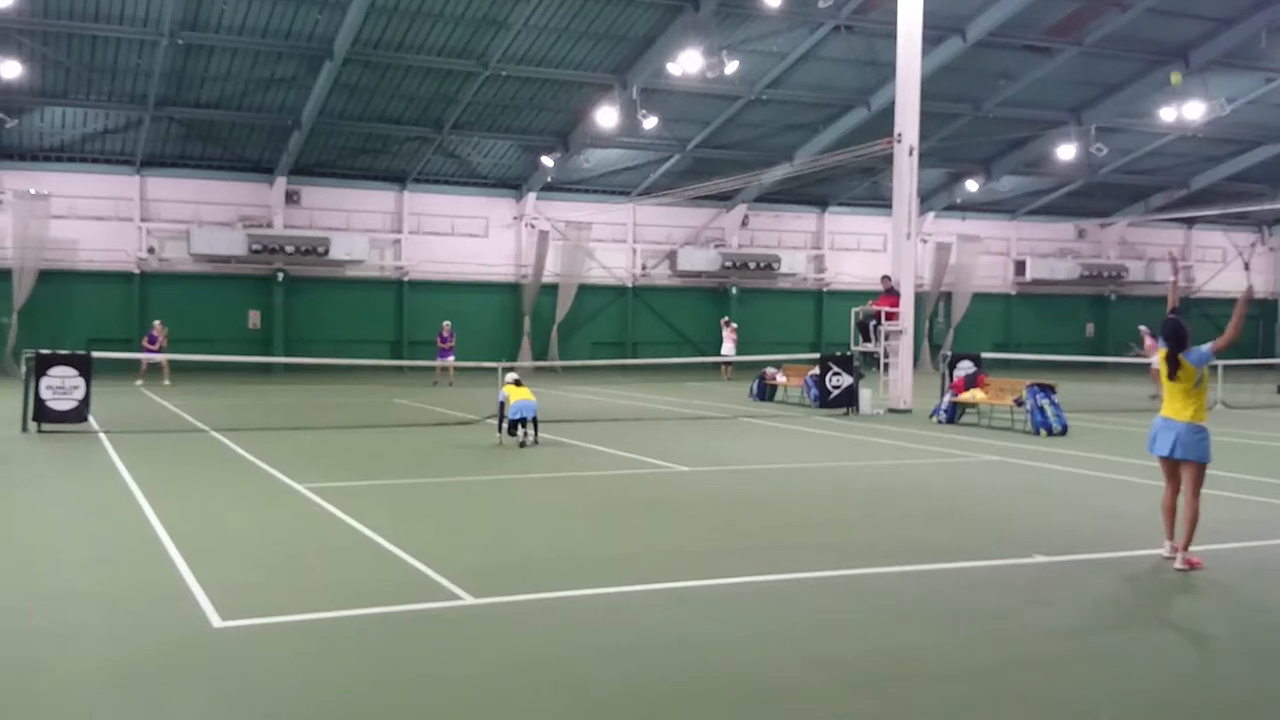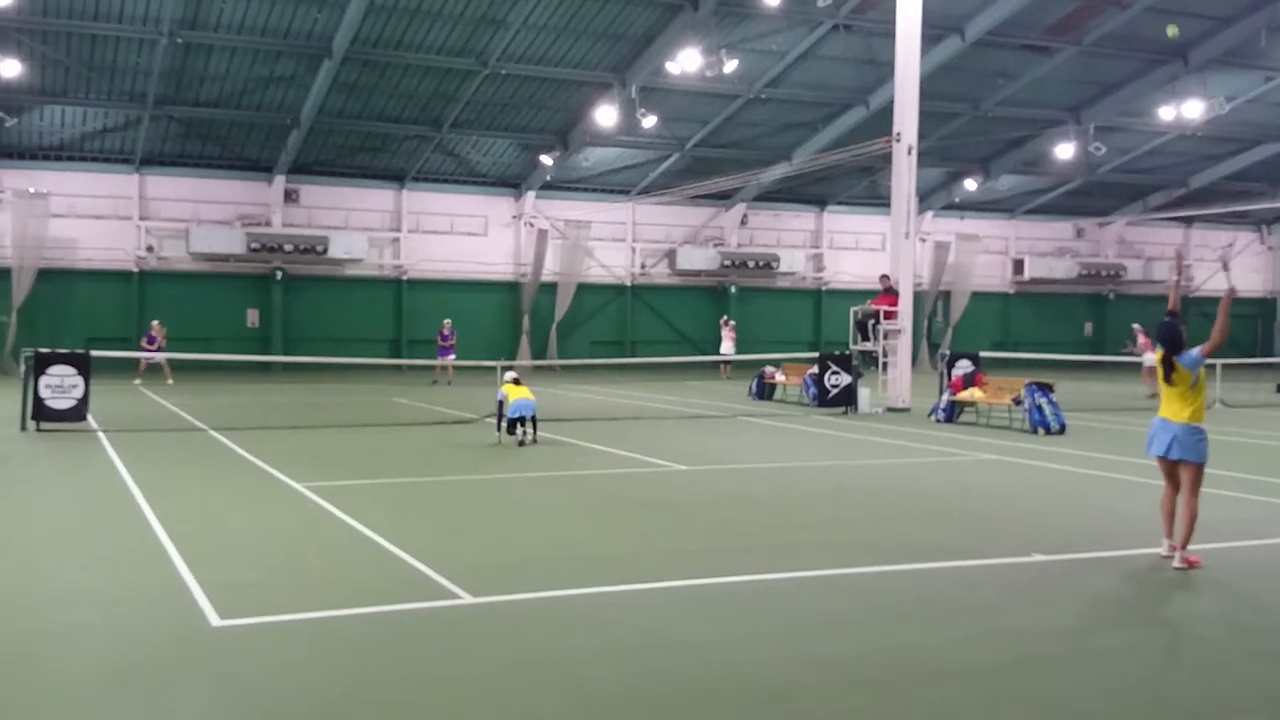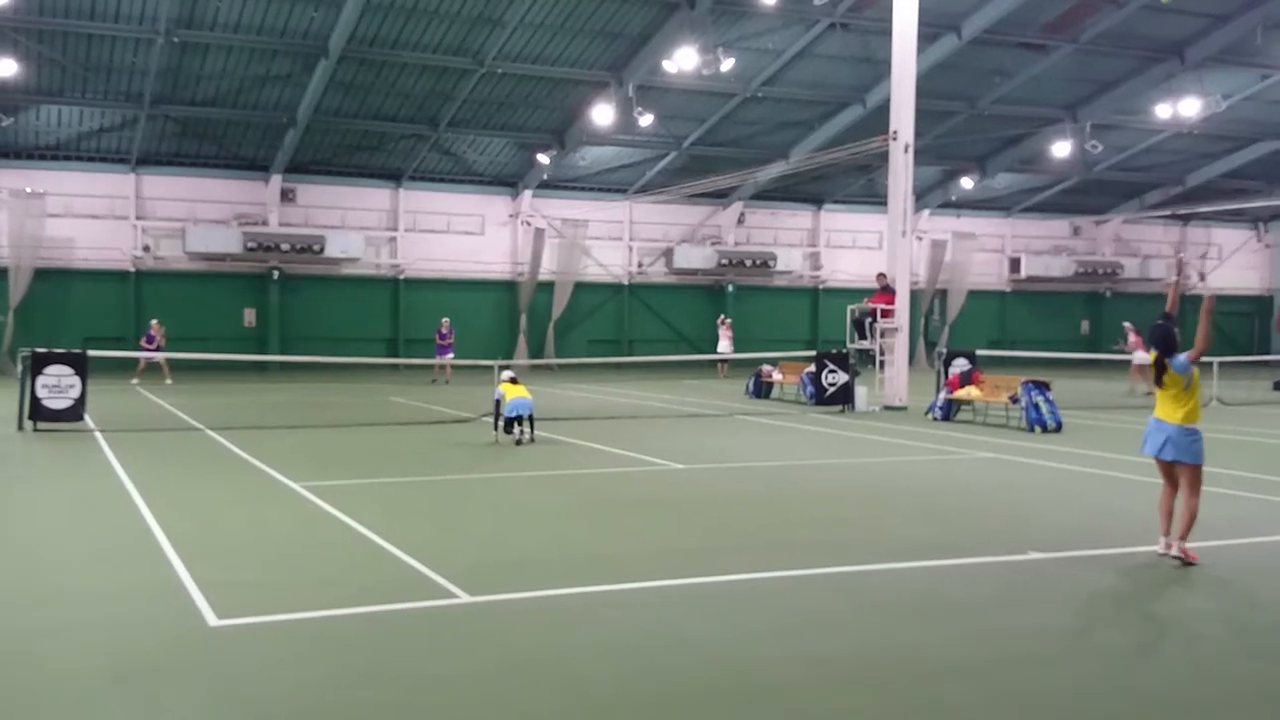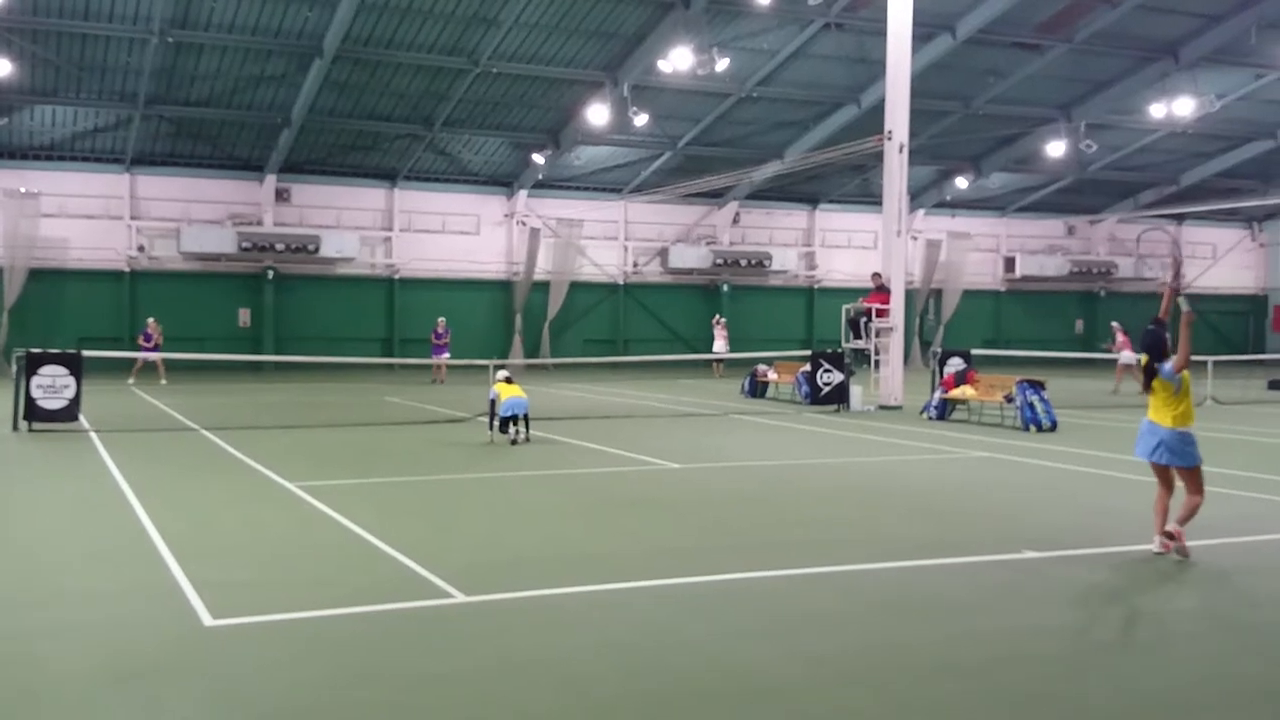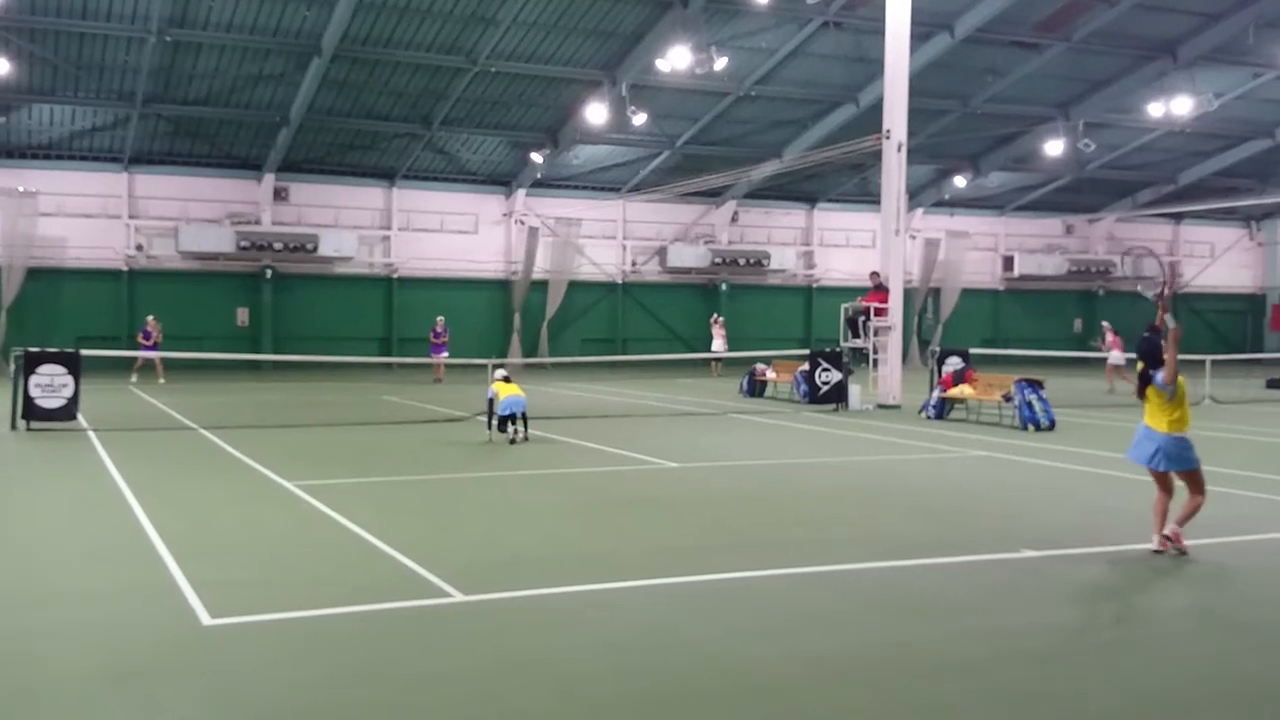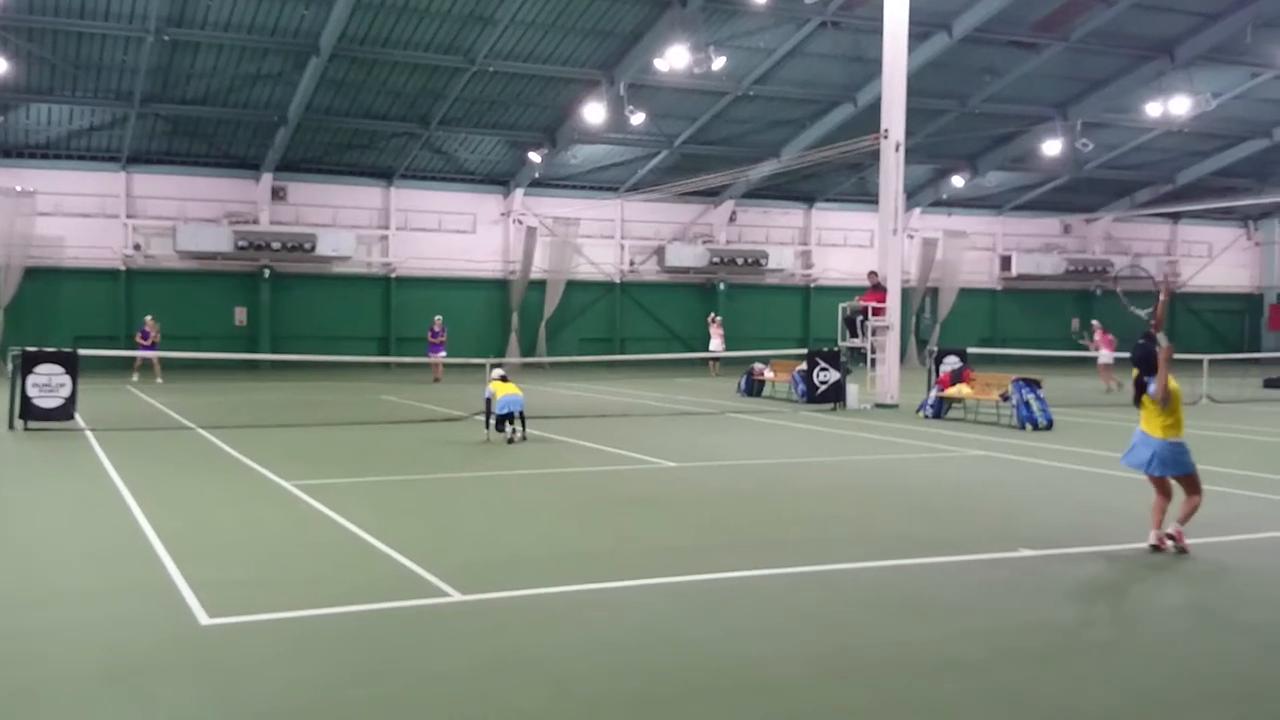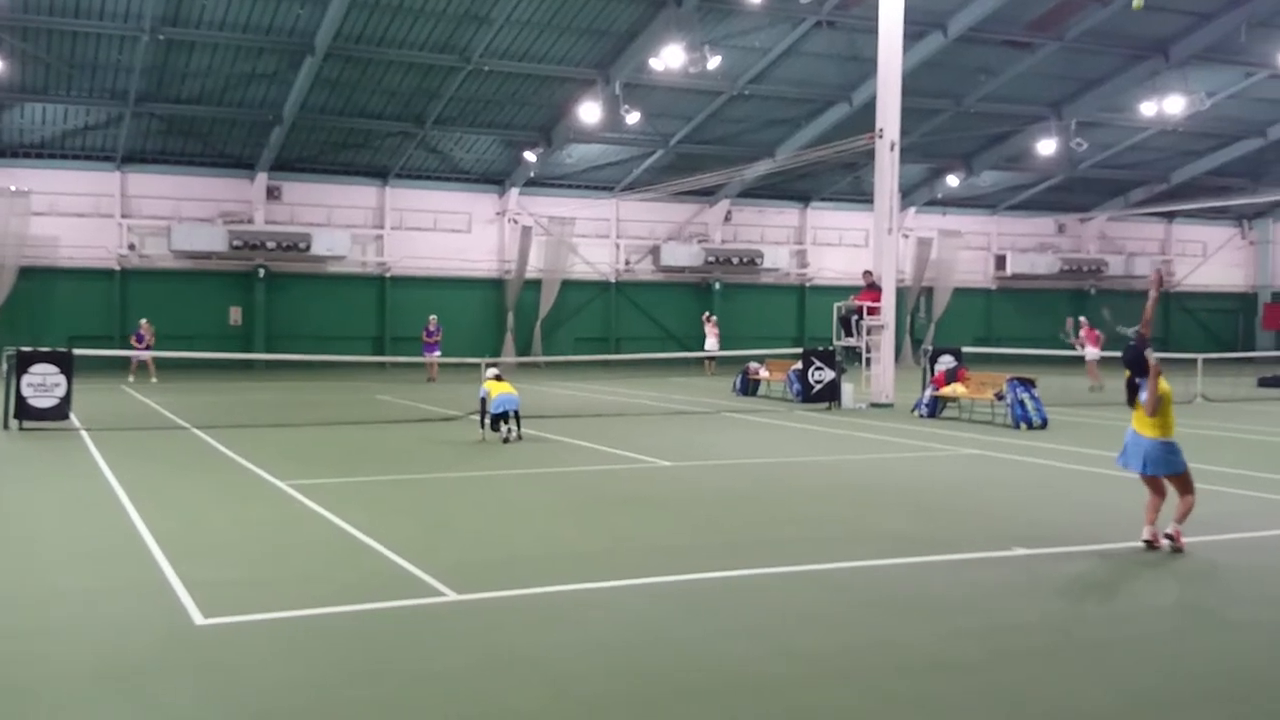
dt=0.1s
person 1, frame 1
left shoulder: (1164, 353)
right shoulder: (1194, 358)
left elbow: (1171, 313)
right elbow: (1230, 337)
left wrist: (1174, 277)
right wrist: (1244, 301)
left hip: (1164, 428)
right hip: (1190, 433)
left knee: (1171, 489)
right knee: (1191, 495)
left ankle: (1169, 544)
right ankle: (1183, 555)
person 1, frame 2
left shoulder: (1161, 355)
right shoulder: (1188, 361)
left elbow: (1172, 312)
right elbow: (1217, 340)
left wrist: (1178, 277)
right wrist: (1226, 303)
left hip: (1162, 429)
right hip: (1187, 433)
left knee: (1171, 489)
right knee: (1190, 495)
left ankle: (1168, 543)
right ankle: (1181, 554)
person 1, frame 3
left shoulder: (1156, 357)
right shoulder: (1179, 365)
left elbow: (1168, 314)
right elbow: (1201, 349)
left wrist: (1177, 281)
right wrist: (1206, 312)
left hip: (1159, 430)
right hip: (1183, 434)
left knee: (1170, 487)
right knee: (1191, 494)
left ankle: (1165, 539)
right ankle: (1179, 545)
person 1, frame 4
left shoulder: (1148, 360)
right shoulder: (1167, 370)
left elbow: (1160, 320)
right elbow: (1183, 360)
left wrist: (1171, 288)
right wrist: (1185, 323)
left hip: (1151, 432)
right hip: (1175, 438)
left knee: (1165, 488)
right knee: (1195, 493)
left ankle: (1159, 539)
right ankle: (1174, 528)
person 1, frame 5
left shoulder: (1145, 365)
right shoulder: (1160, 375)
left elbow: (1158, 327)
right elbow: (1170, 377)
right wrist: (1174, 344)
left hip: (1148, 440)
right hip: (1171, 442)
left knee: (1165, 493)
right knee: (1197, 493)
left ankle: (1157, 536)
right ankle: (1173, 528)
person 1, frame 6
left shoulder: (1141, 373)
right shoulder: (1154, 385)
left elbow: (1154, 332)
right elbow: (1162, 397)
left wrist: (1163, 299)
right wrist: (1165, 366)
left hip: (1144, 444)
right hip: (1167, 447)
left knee: (1163, 495)
right knee: (1194, 494)
left ankle: (1156, 533)
right ankle: (1176, 528)
person 1, frame 7
left shoulder: (1137, 369)
right shoulder: (1148, 386)
left elbow: (1143, 328)
right elbow: (1152, 412)
left wrist: (1153, 294)
right wrist: (1154, 379)
left hip: (1138, 445)
right hip: (1159, 447)
left knee: (1156, 494)
right knee: (1187, 494)
left ankle: (1150, 529)
right ankle: (1174, 529)
